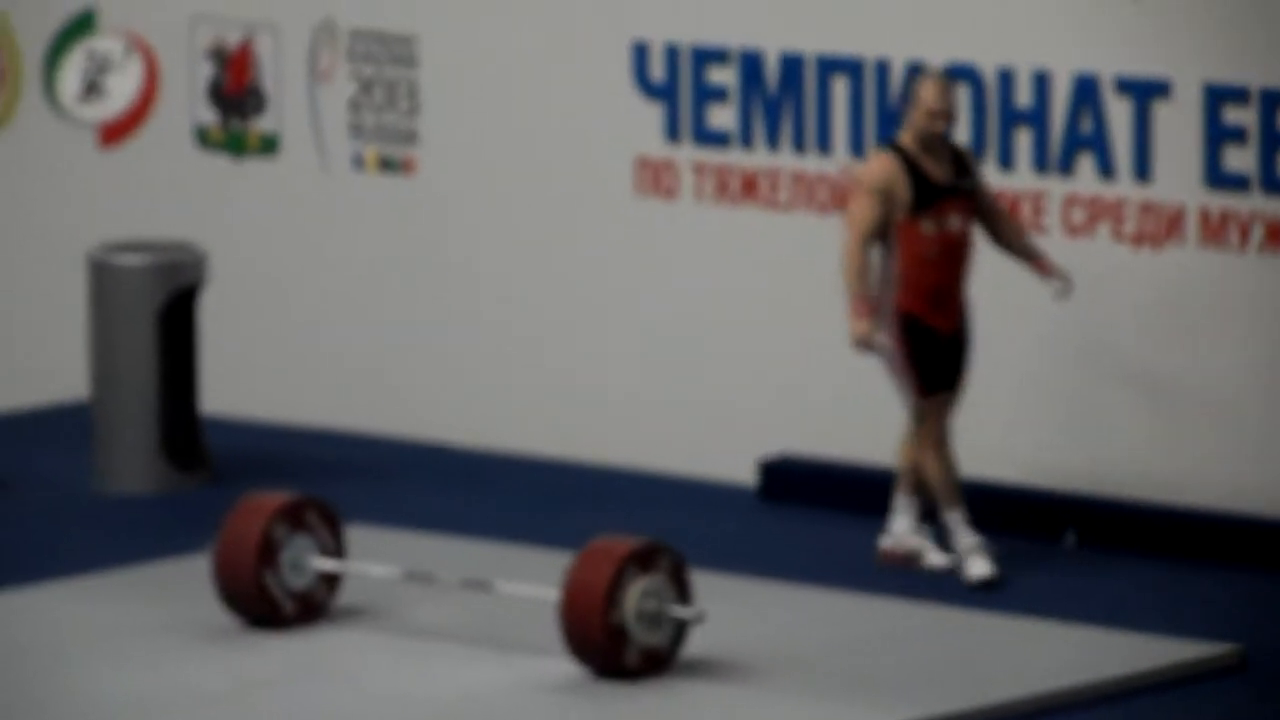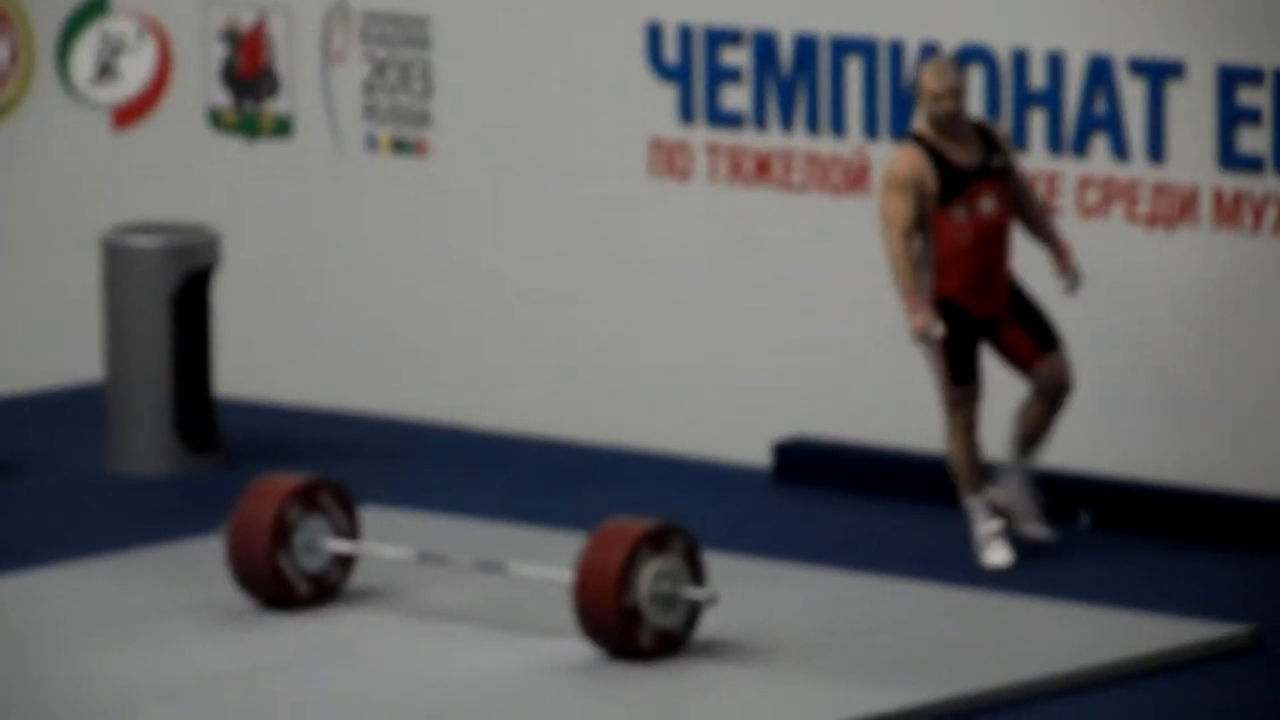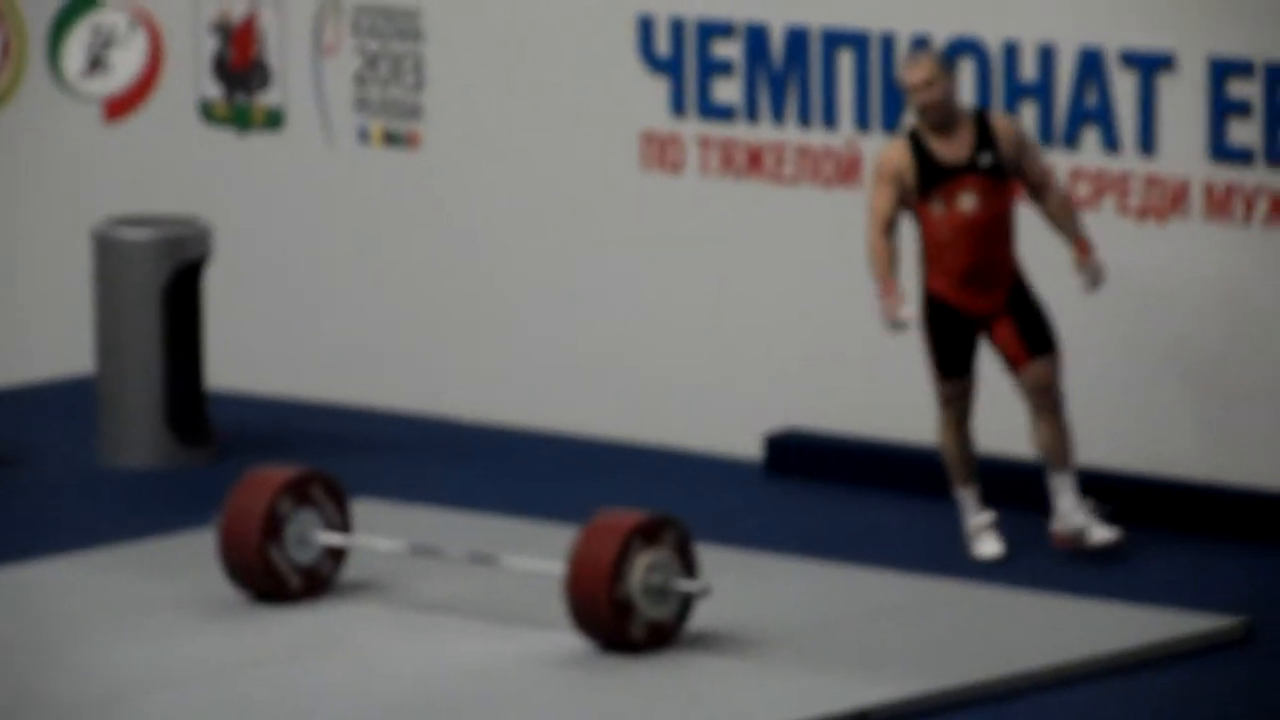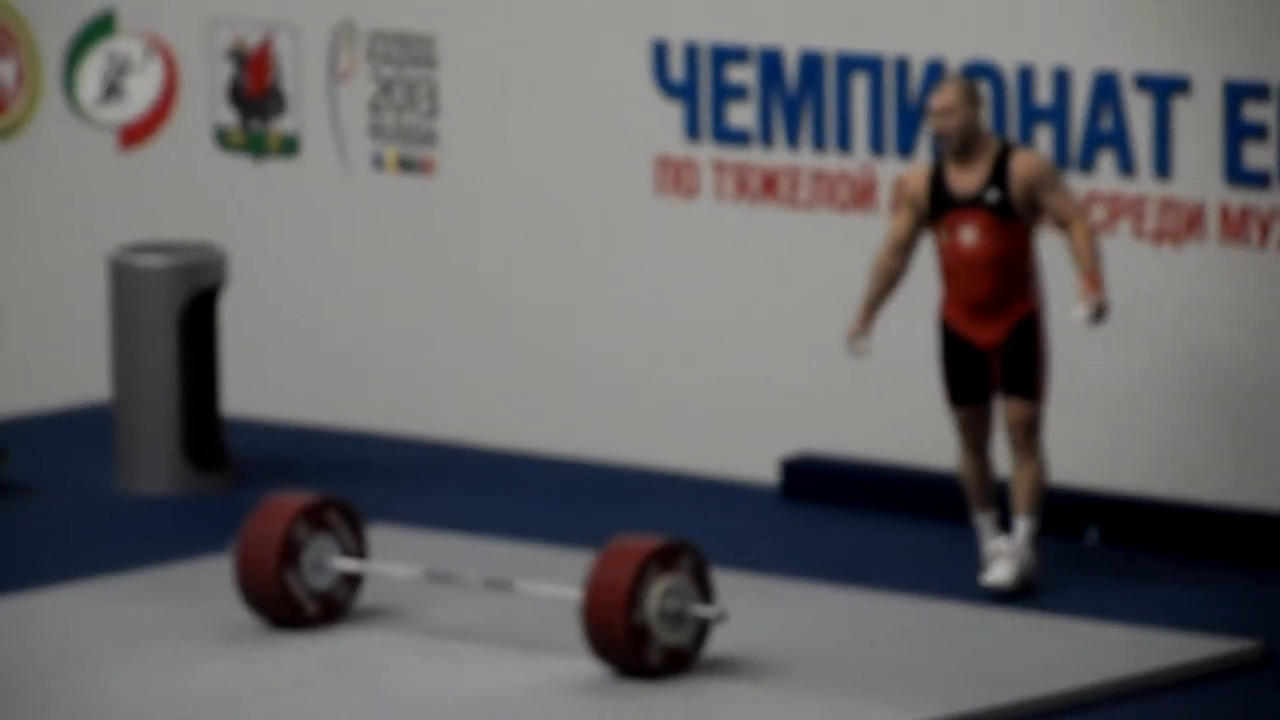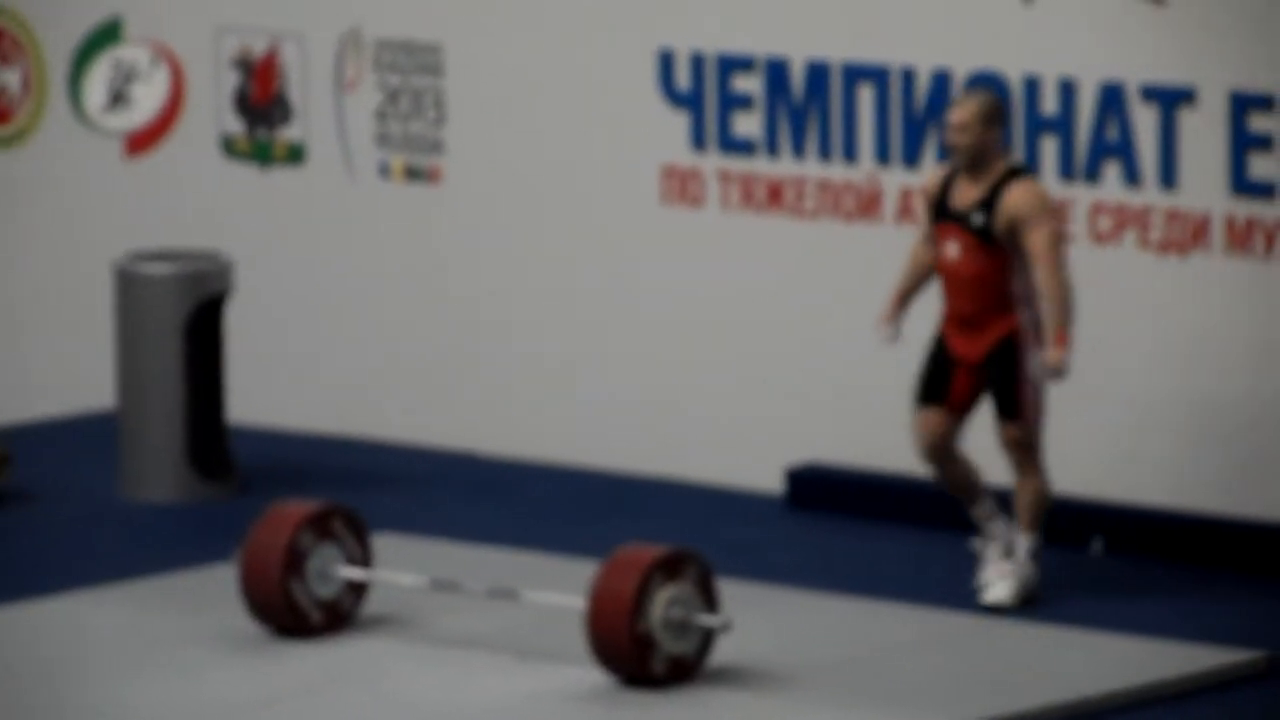
dt=0.3s
person 1, frame 1
left shoulder: (961, 162)
right shoulder: (884, 170)
left elbow: (996, 219)
right elbow: (857, 243)
left wrist: (1042, 265)
right wrist: (859, 312)
left hip: (950, 310)
right hip: (904, 313)
left knee: (927, 424)
right knee: (933, 426)
left ankle: (901, 531)
right ankle: (965, 542)
person 1, frame 2
left shoulder: (990, 137)
right shoulder: (908, 162)
left elbow: (1022, 197)
right elbow: (897, 241)
left wrist: (1059, 250)
right wrist: (916, 308)
left hip: (1000, 286)
right hip: (947, 297)
left knee: (1056, 377)
right knee: (962, 410)
left ankle: (1012, 486)
right ankle: (983, 526)
person 1, frame 3
left shoulder: (1000, 132)
right shoulder: (898, 157)
left elbow: (1045, 188)
right elbow: (879, 229)
left wrist: (1080, 246)
right wrist: (888, 293)
left hip: (1005, 284)
right hip: (944, 294)
left knee: (1044, 388)
right knee: (954, 406)
left ankle: (1068, 514)
right ankle: (975, 520)
person 1, frame 4
left shoulder: (1024, 167)
right shoulder: (921, 182)
left elbow: (1075, 221)
right elbow: (896, 249)
left wrist: (1092, 285)
right wrist: (867, 312)
left hip: (1017, 318)
right hip: (959, 322)
left knee: (1022, 431)
right knee: (972, 436)
left ankle: (1021, 551)
right ankle: (991, 543)
person 1, frame 5
left shoulder: (1022, 196)
right shoulder: (940, 184)
left elbow: (1051, 268)
left wrist: (1059, 342)
right wrist: (898, 302)
left hip: (1009, 335)
right hip: (956, 333)
left knee: (1020, 448)
right knee: (931, 440)
left ankle: (1023, 565)
right ankle: (995, 535)
